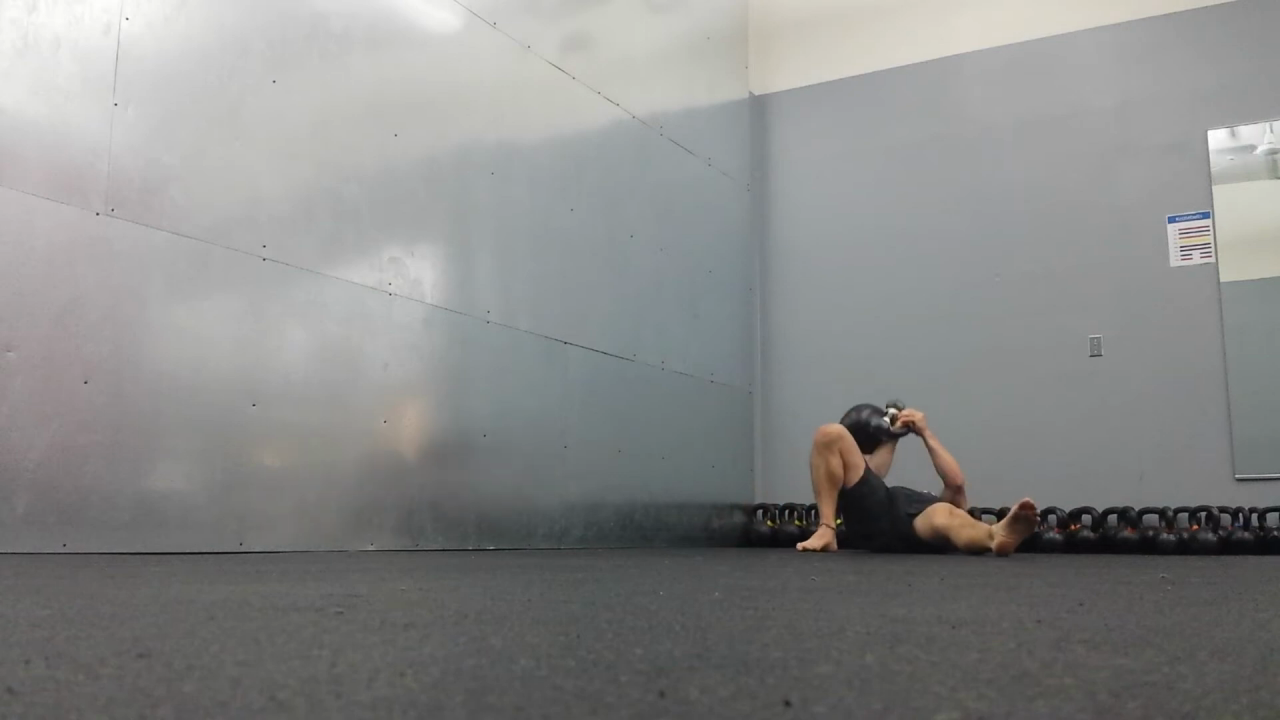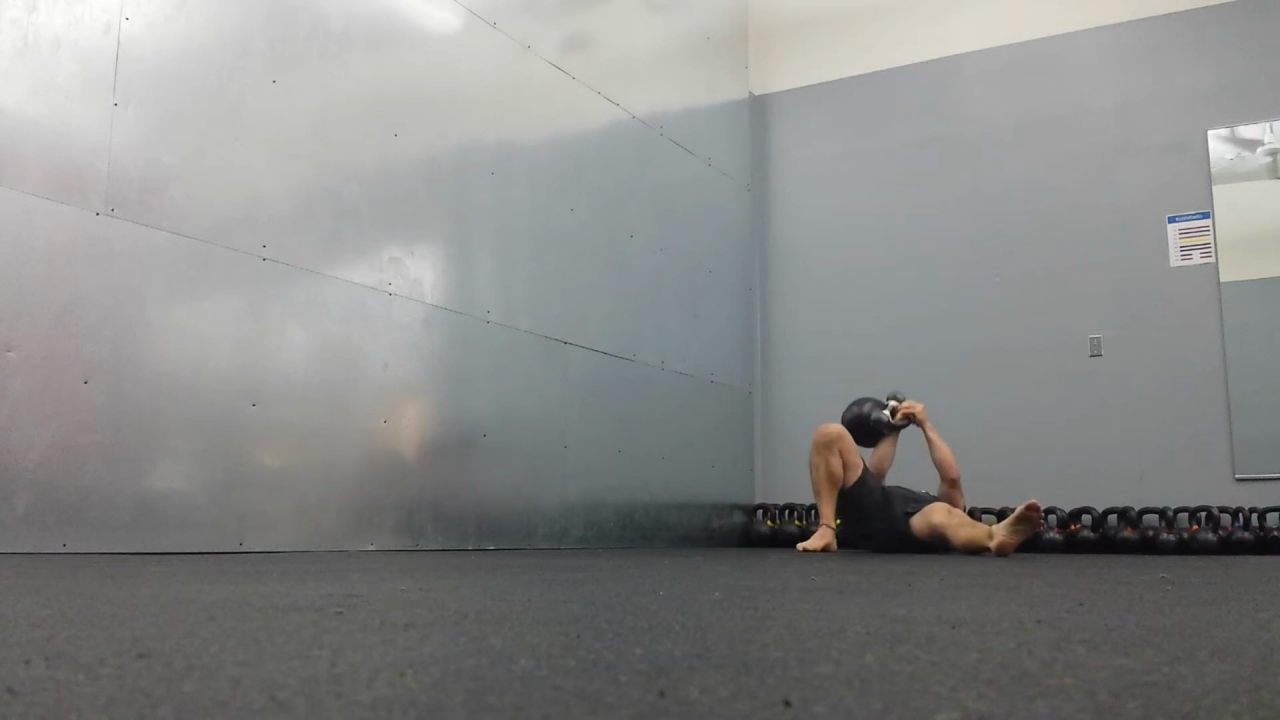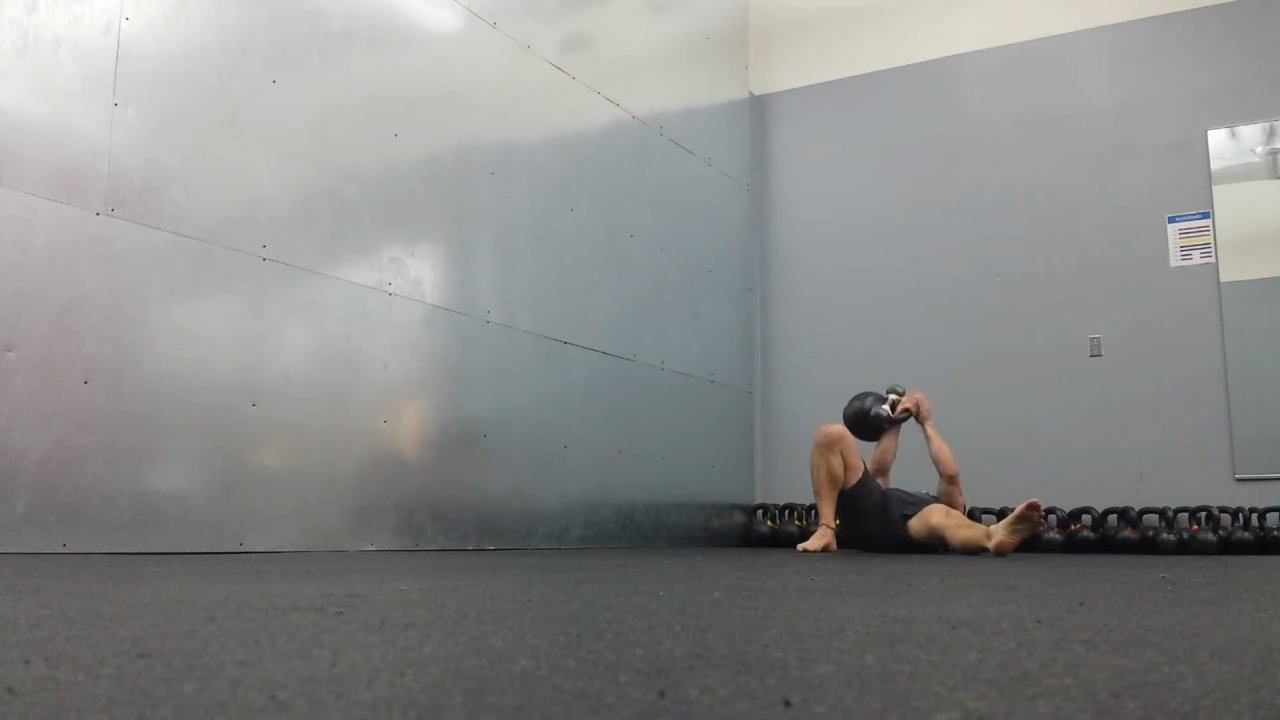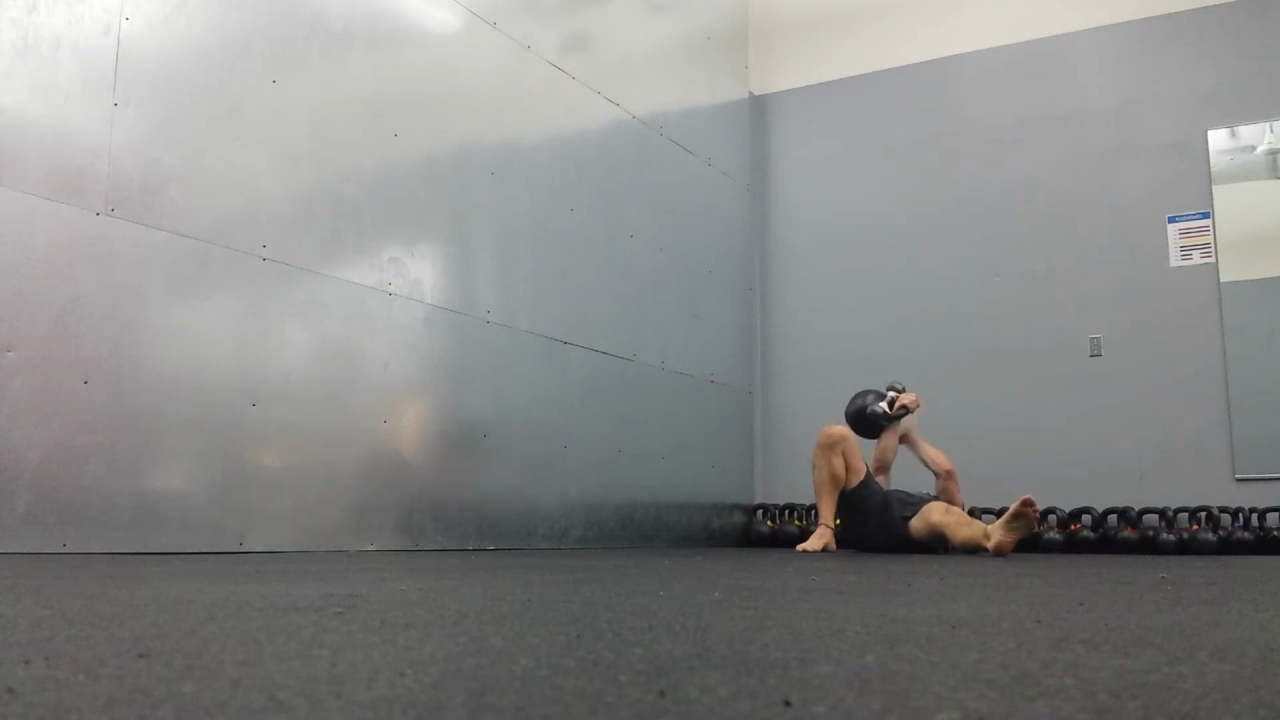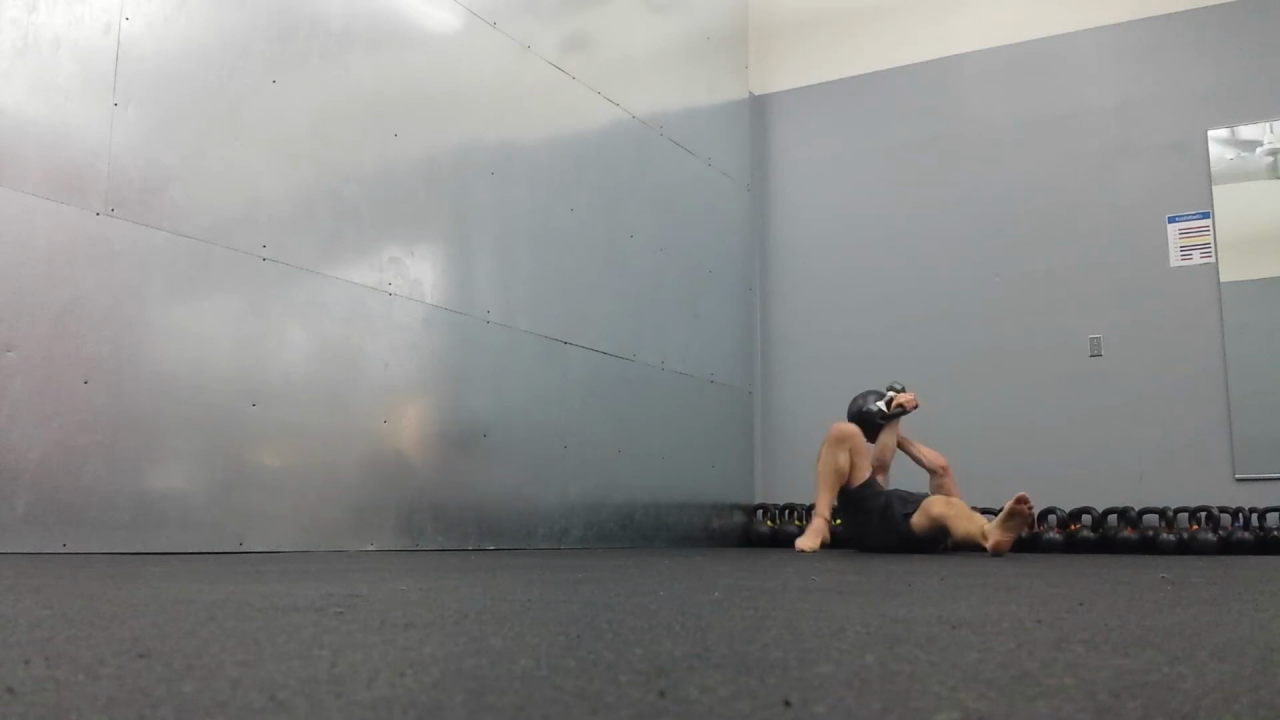
dt=0.1s
person 1, frame 1
left shoulder: (948, 510)
left elbow: (956, 483)
right elbow: (872, 480)
left wrist: (925, 434)
right wrist: (892, 434)
left hip: (916, 534)
right hip: (875, 518)
left knee: (944, 517)
right knee: (831, 434)
left ankle: (997, 536)
right ankle: (826, 531)
person 1, frame 2
left shoulder: (946, 506)
left elbow: (952, 478)
right elbow: (874, 476)
left wrist: (926, 425)
left hip: (911, 531)
right hip: (874, 517)
left knee: (942, 516)
right knee: (830, 434)
left ankle: (997, 536)
right ankle: (826, 531)
person 1, frame 3
left shoulder: (945, 508)
left elbow: (950, 475)
right elbow: (879, 470)
left wrist: (926, 423)
left hip: (910, 534)
right hip: (870, 521)
left knee: (940, 517)
right knee: (832, 435)
left ankle: (995, 536)
right ankle: (826, 532)
person 1, frame 4
left shoulder: (945, 507)
left elbow: (946, 472)
right elbow: (880, 468)
left wrist: (910, 436)
right wrist: (895, 418)
left hip: (909, 532)
right hip: (870, 519)
left knee: (940, 515)
right knee: (835, 436)
left ankle: (994, 535)
right ankle: (825, 531)
person 1, frame 5
left shoulder: (933, 510)
left elbow: (940, 469)
right elbow: (877, 466)
left wrist: (900, 439)
right wrist: (893, 418)
left hip: (913, 535)
right hip: (870, 522)
left knee: (944, 505)
right knee: (844, 432)
left ankle: (991, 534)
right ankle: (819, 525)
